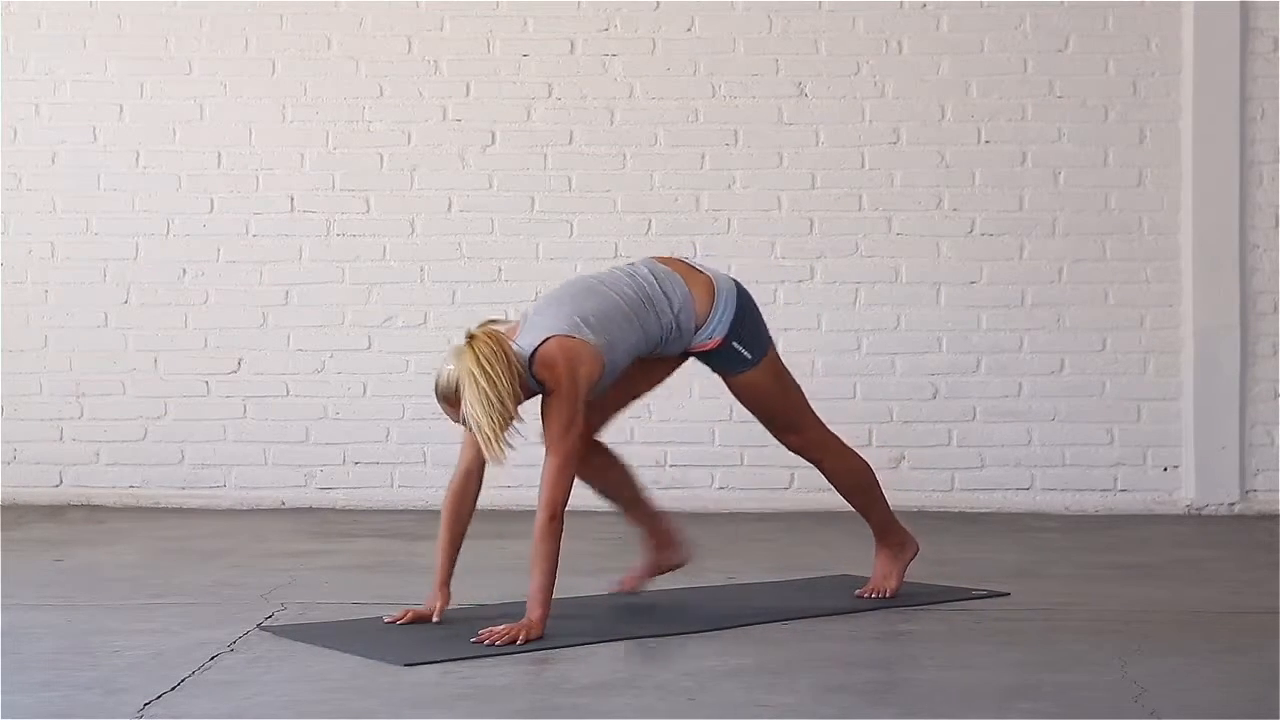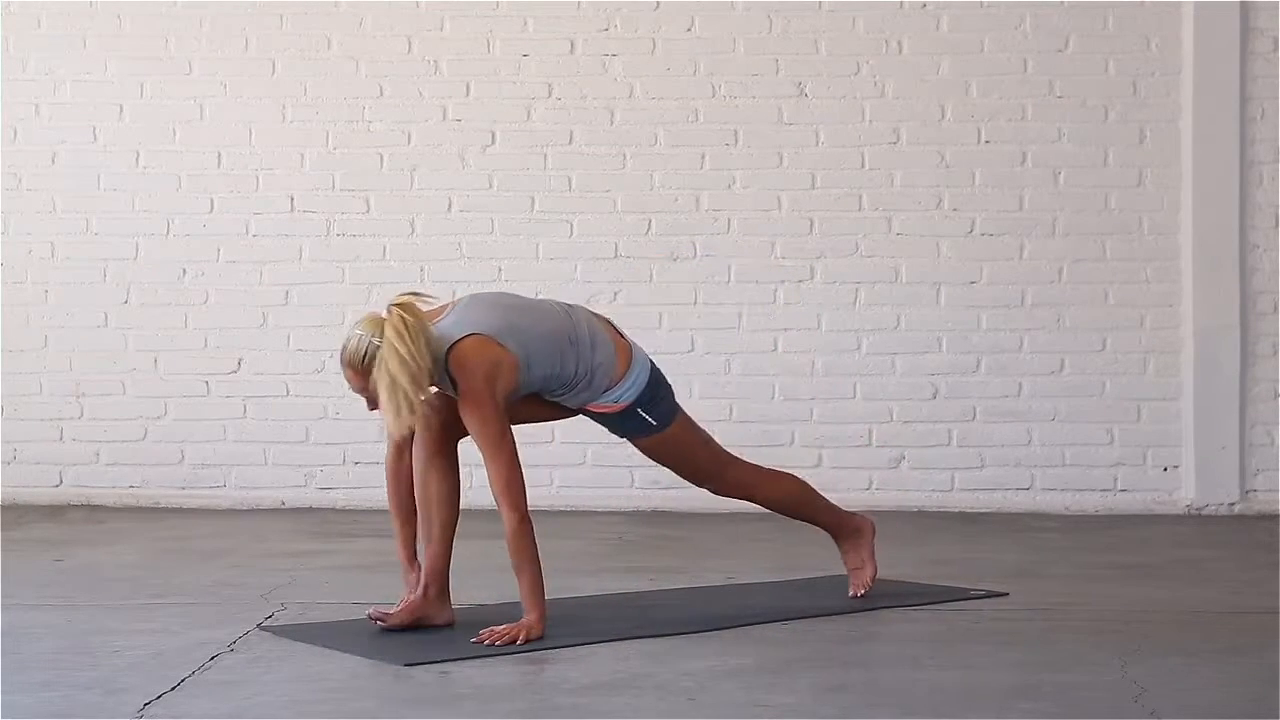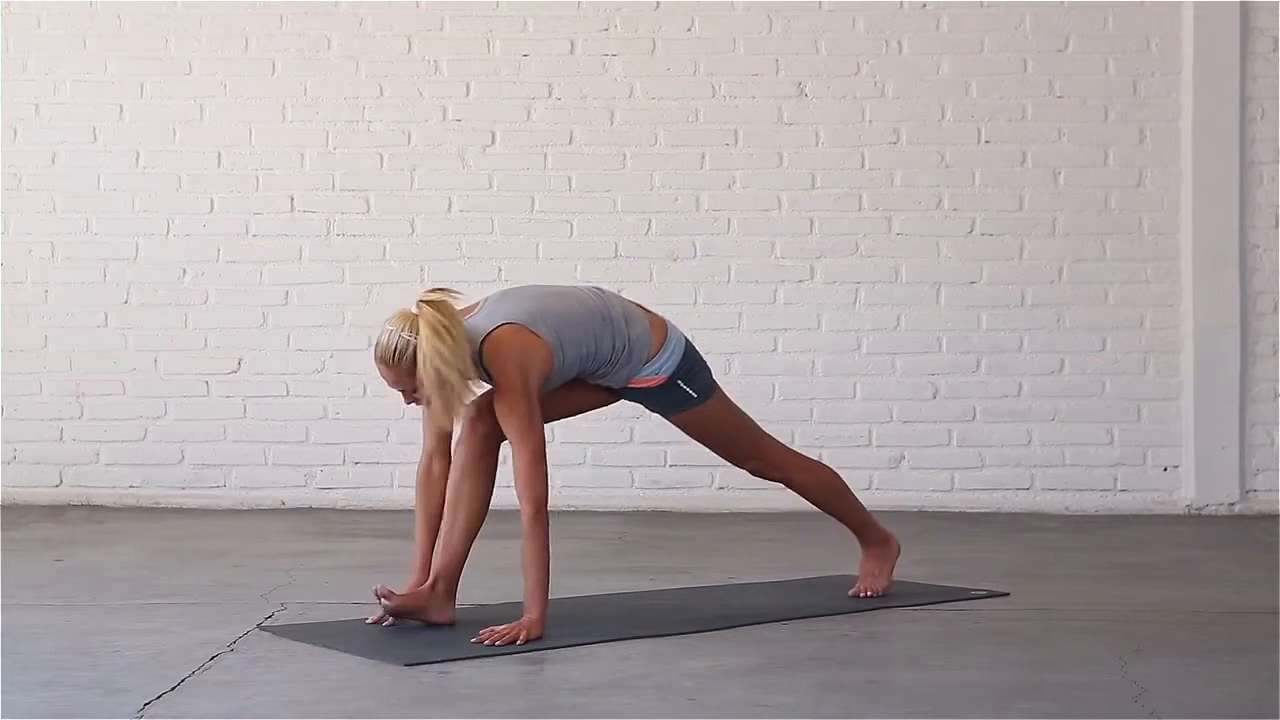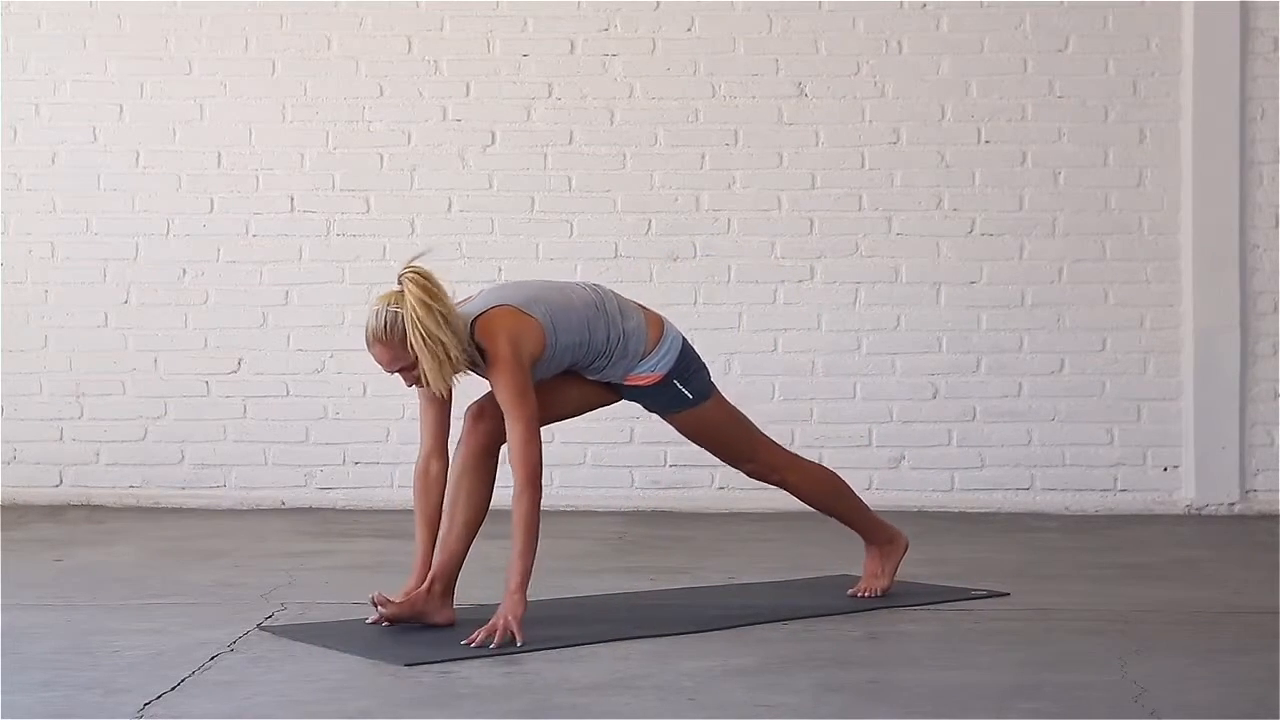
dt=0.5s
person 1, frame 1
left shoulder: (557, 367)
right shoulder: (494, 354)
left elbow: (551, 502)
right elbow: (467, 473)
left wrist: (536, 615)
right wrist: (439, 584)
left hip: (711, 314)
right hip: (663, 307)
left knee: (803, 436)
right knee: (575, 442)
left ankle: (893, 542)
right ankle: (664, 543)
person 1, frame 2
left shoulder: (472, 371)
right shoulder: (408, 340)
left elbow: (512, 508)
right elbow: (400, 449)
left wrist: (534, 615)
right wrist: (407, 555)
left hip: (612, 381)
right hip: (565, 361)
left knee: (724, 476)
right knee: (432, 428)
left ankle: (849, 529)
right ankle: (433, 596)
person 1, frame 3
left shoulder: (507, 361)
right shoulder: (439, 343)
left elbow: (534, 501)
right elbow: (434, 460)
left wrist: (534, 614)
right wrist: (420, 574)
left hip: (651, 358)
right hip: (597, 357)
left knee: (762, 459)
right knee: (479, 425)
left ankle: (877, 541)
right ankle: (440, 593)
person 1, frame 4
left shoulder: (499, 342)
right shoulder: (437, 338)
left elbow: (528, 478)
right elbow: (431, 460)
left wrist: (514, 594)
right wrist: (419, 574)
left hip: (647, 356)
right hip: (592, 361)
left knee: (762, 461)
right knee: (479, 426)
left ankle: (882, 539)
right ankle: (436, 594)
